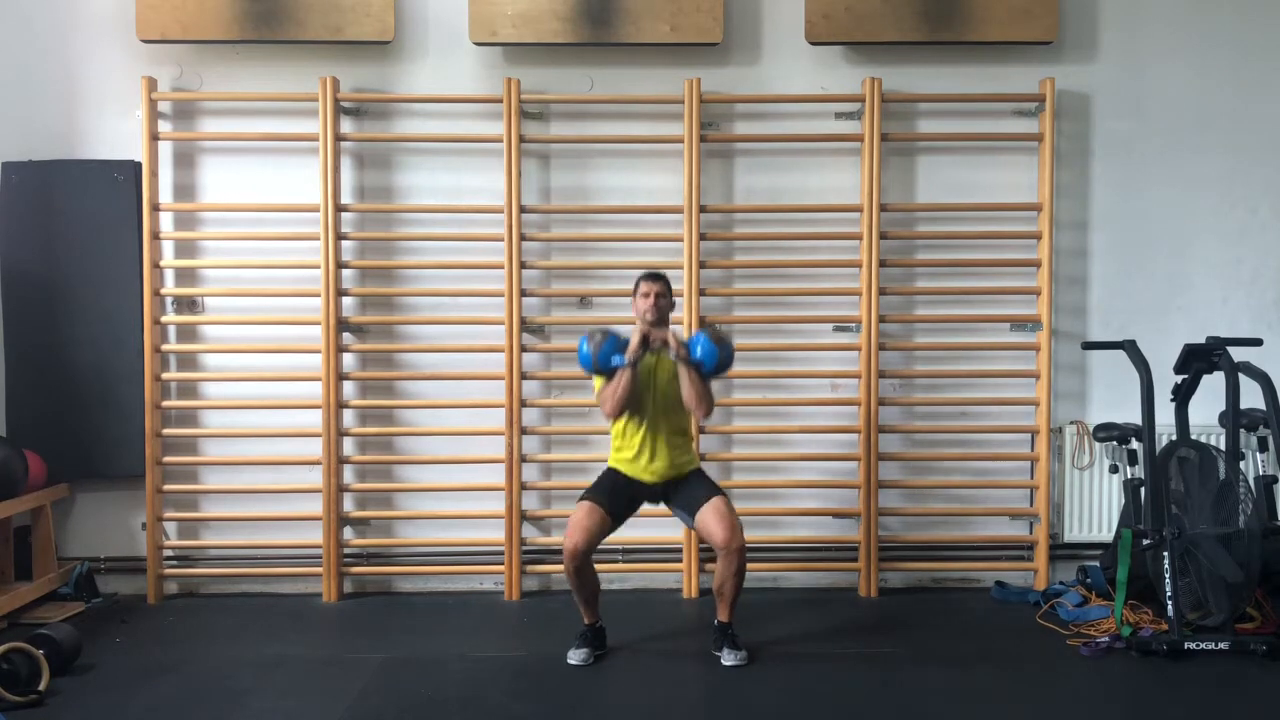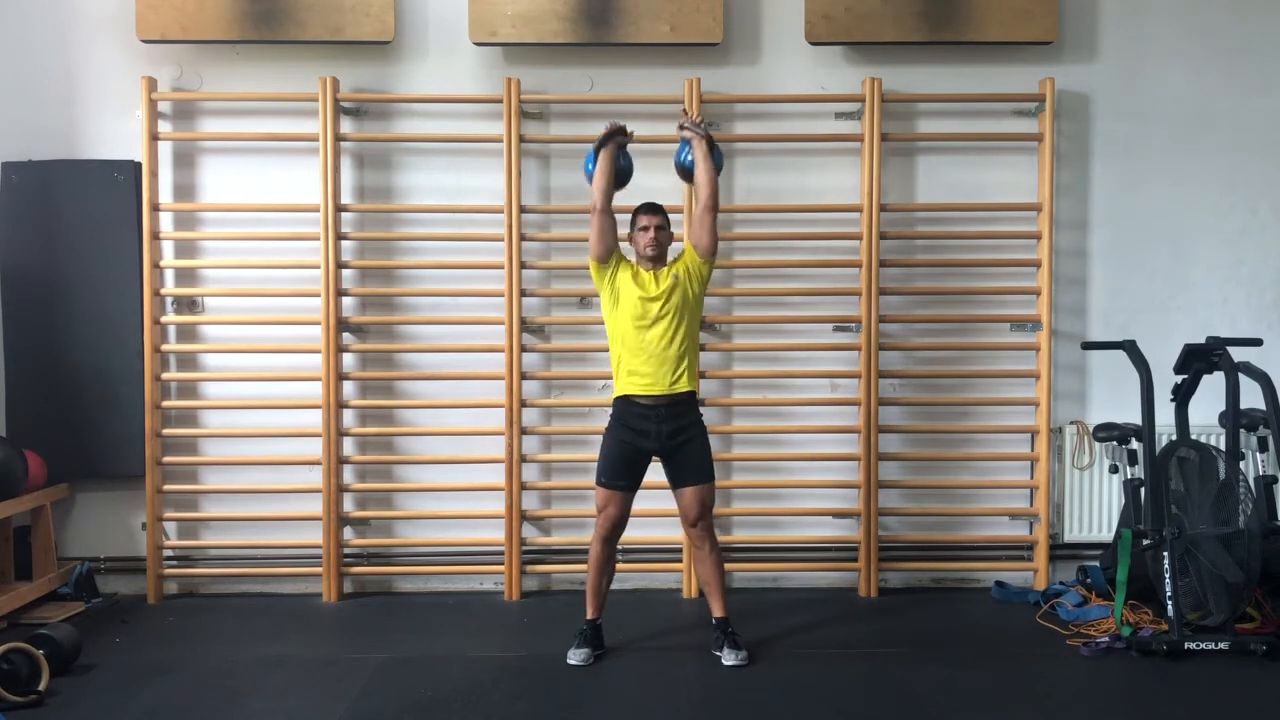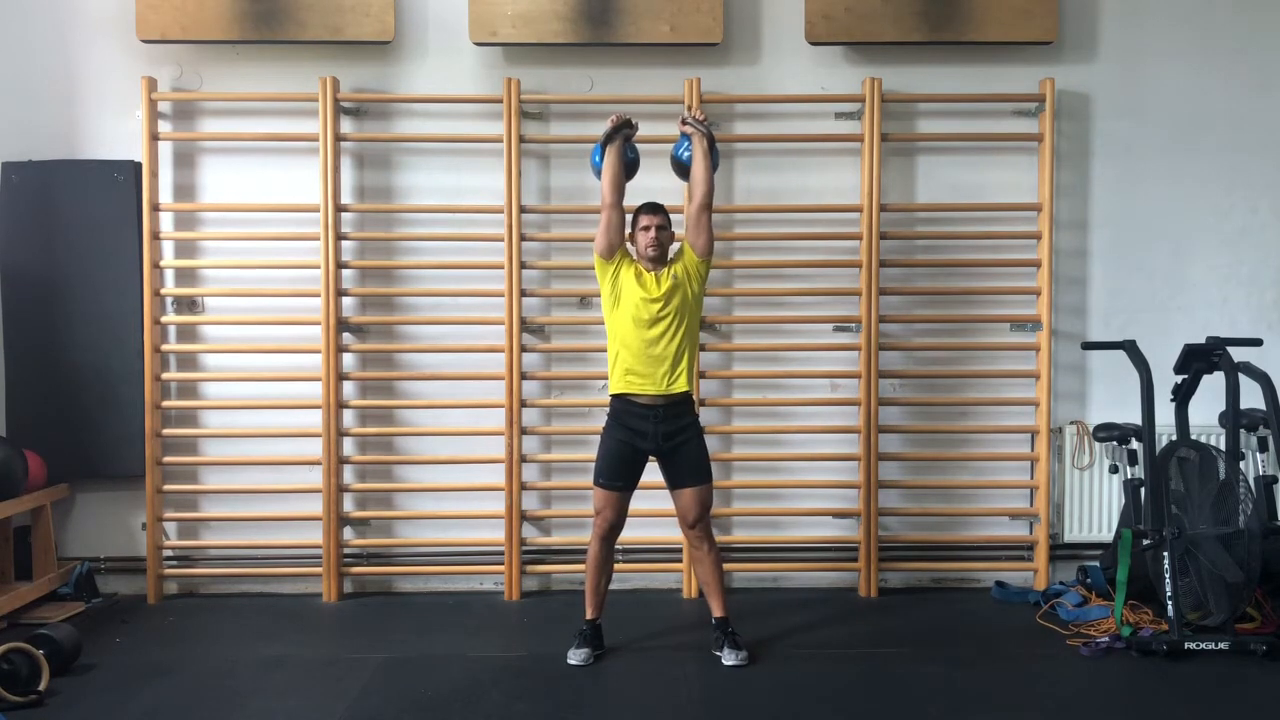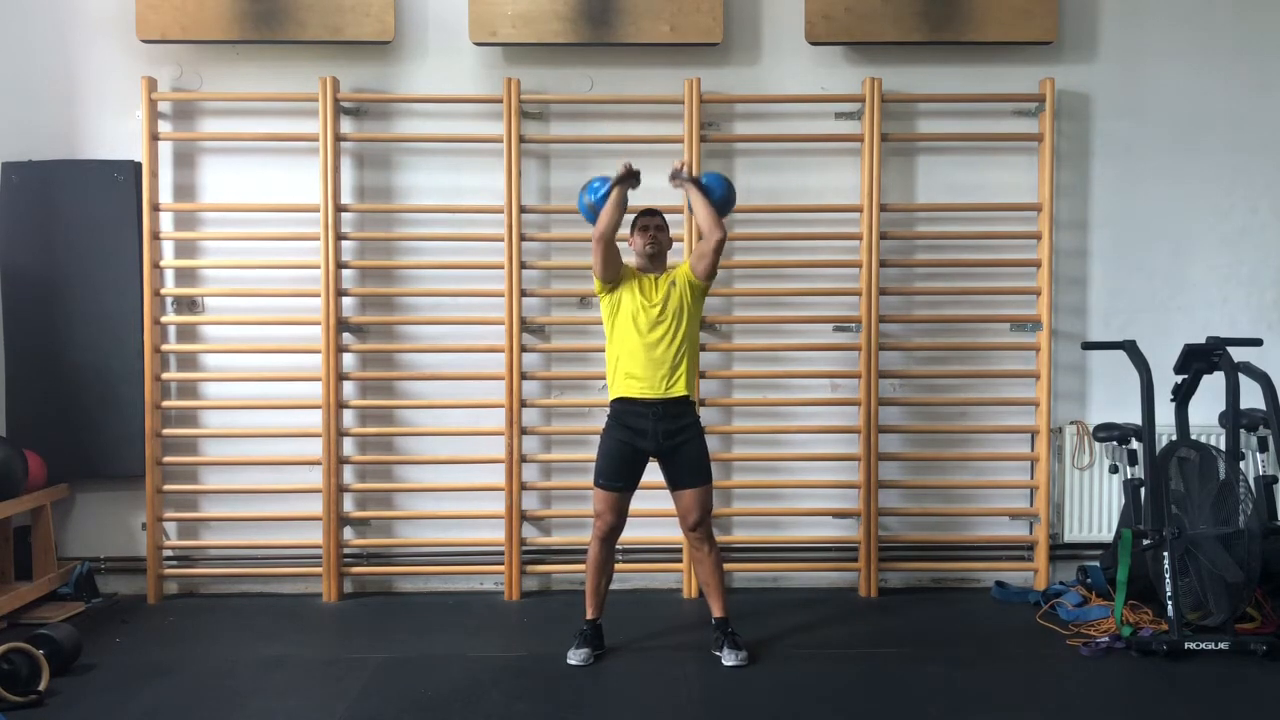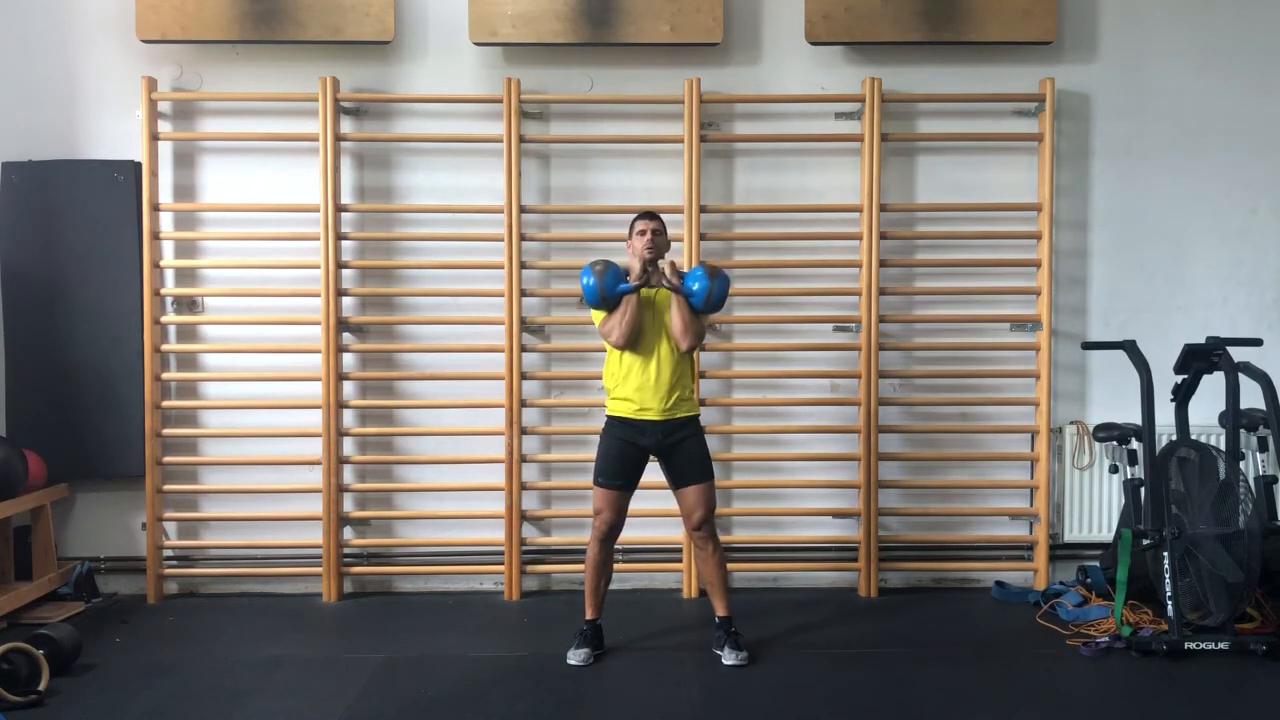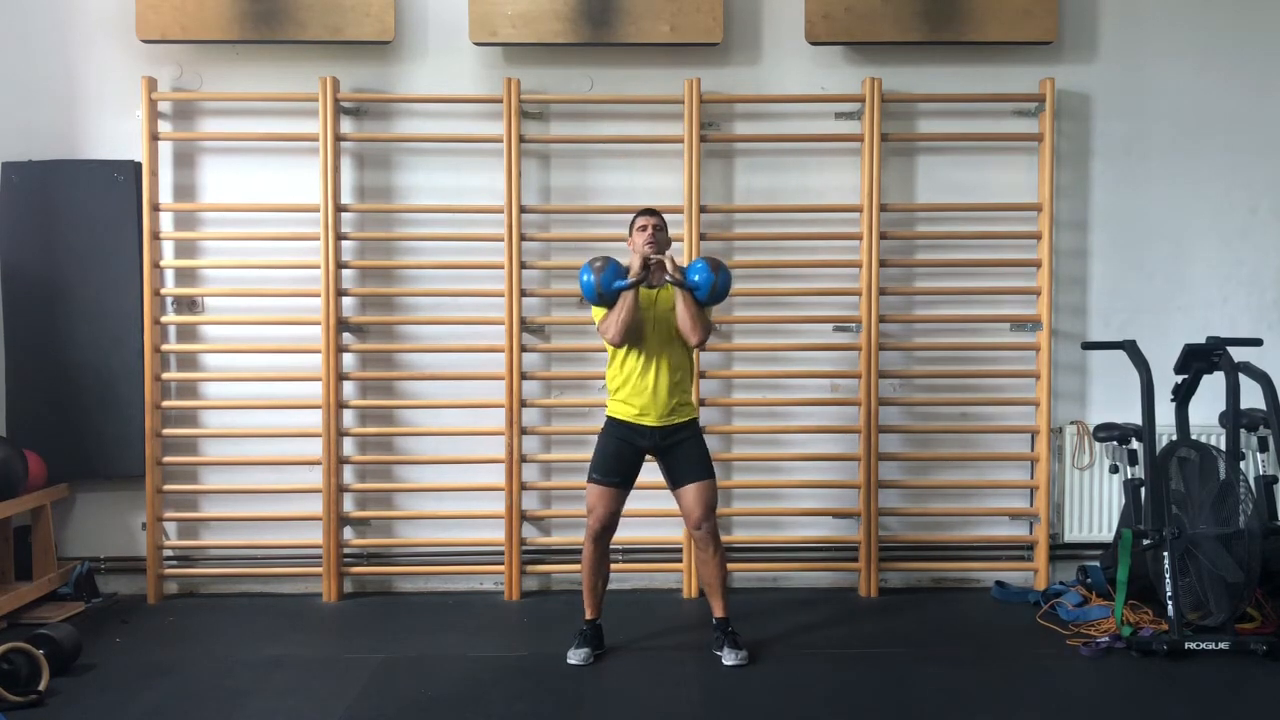
dt=0.5s
person 1, frame 1
left shoulder: (687, 354)
left elbow: (703, 409)
right elbow: (610, 409)
left wrist: (679, 354)
right wrist: (632, 354)
left hip: (681, 472)
right hip: (625, 472)
left knee: (731, 542)
right knee: (575, 546)
left ankle: (723, 629)
right ankle: (592, 629)
person 1, frame 2
left shoulder: (689, 273)
right shoulder: (613, 275)
left elbow: (707, 205)
right elbow: (598, 209)
left wrist: (699, 142)
right wrist: (609, 149)
left hip: (682, 414)
right hip: (630, 414)
left knee: (699, 526)
right knee: (607, 528)
left ankle: (722, 627)
right ankle: (591, 628)
person 1, frame 3
left shoulder: (690, 272)
right shoulder: (616, 273)
left elbow: (700, 204)
right elbow: (610, 204)
left wrist: (699, 138)
right wrist: (615, 141)
left hip: (679, 416)
right hip: (626, 415)
left knee: (698, 527)
right knee: (605, 527)
left ankle: (722, 627)
right ankle: (591, 628)
person 1, frame 4
left shoulder: (687, 281)
right shoulder: (613, 280)
left elbow: (716, 238)
right elbow: (601, 238)
left wrist: (690, 187)
right wrist: (620, 187)
left hip: (679, 418)
right hip: (626, 416)
left knee: (698, 528)
right knee: (605, 528)
left ankle: (722, 629)
right ankle: (591, 628)
person 1, frame 5
left shoulder: (684, 293)
left elbow: (687, 342)
right elbow: (620, 338)
left wrist: (674, 286)
right wrist: (634, 282)
left hip: (680, 423)
right hip: (625, 422)
left knee: (702, 527)
right knee: (604, 528)
left ankle: (724, 627)
right ankle: (591, 628)
person 1, frame 6
left shoulder: (685, 289)
right shoulder: (613, 289)
left elbow: (698, 336)
right elbow: (615, 336)
left wrist: (677, 280)
right wrist: (634, 279)
left hip: (679, 425)
right hip: (624, 424)
left knee: (704, 526)
right knee: (597, 528)
left ankle: (722, 628)
right ankle: (591, 629)
